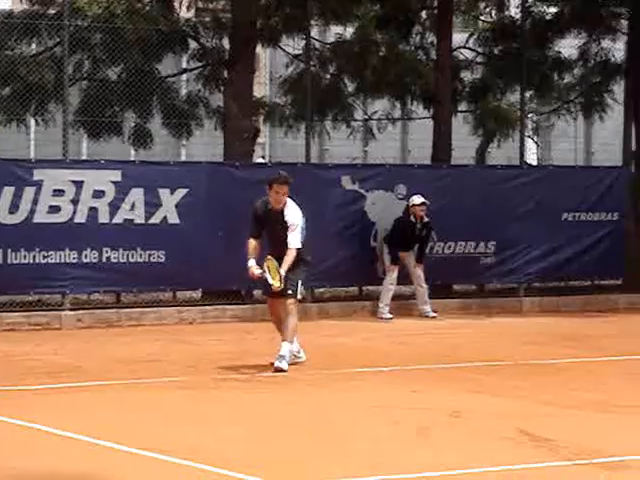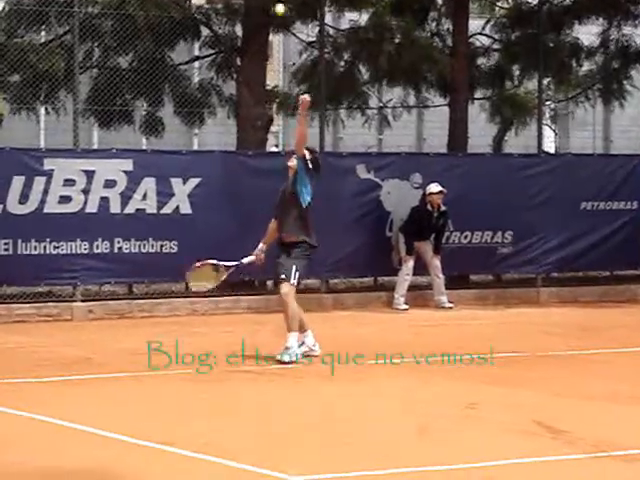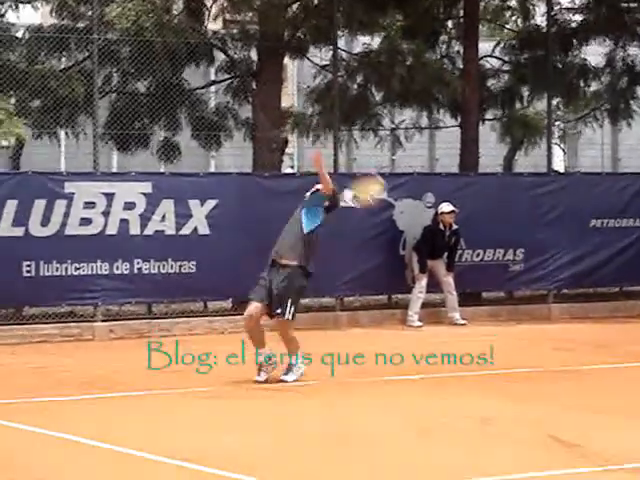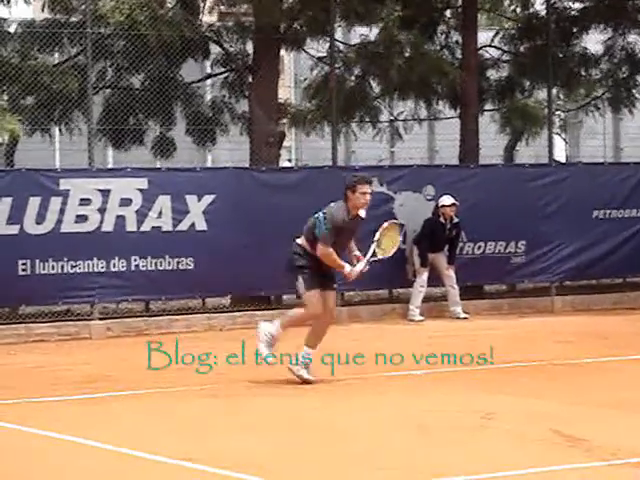
dt=0.7s
person 1, frame 1
left shoulder: (293, 212)
right shoulder: (260, 207)
left elbow: (293, 248)
right elbow: (254, 238)
left wrist: (283, 271)
right wrist: (252, 262)
left hip: (295, 263)
right hip: (276, 261)
left knee: (290, 303)
right knee: (273, 305)
left ankle: (284, 353)
right ankle: (295, 349)
person 1, frame 2
left shoulder: (304, 176)
right shoulder: (287, 187)
left elbow: (300, 149)
right elbow: (277, 221)
left wrist: (302, 112)
right wrist: (263, 246)
left hip: (299, 247)
right hip: (286, 247)
left knee: (287, 292)
right knee: (287, 295)
left ankle: (292, 345)
right ankle: (308, 342)
person 1, frame 3
left shoulder: (319, 201)
right shoulder: (309, 200)
left elbow: (328, 187)
left wrist: (319, 166)
left hip: (292, 272)
right hip: (273, 270)
left knee: (282, 327)
right knee: (251, 316)
left ankle: (296, 363)
right ankle: (265, 359)
person 1, frame 4
left shoulder: (359, 213)
right shoulder: (336, 215)
right elbow: (323, 251)
left wrist: (355, 253)
right wrist: (345, 268)
left hip: (325, 263)
right hip: (305, 258)
left knee: (329, 314)
right knee: (315, 311)
left ankle: (302, 360)
right ankle: (270, 330)
person 2, frame 1
left shoulder: (427, 224)
right shoulder: (402, 222)
left elbow: (423, 243)
right elbow: (393, 242)
left wrist: (420, 261)
right wrist: (394, 262)
left hip: (409, 251)
right hip: (391, 249)
left knee: (419, 276)
right knee: (391, 277)
left ankle: (426, 309)
right ankle: (382, 311)
person 2, frame 2
left shoulder: (443, 213)
right shoulder: (418, 210)
left elbow: (440, 233)
right elbow: (409, 232)
left wrist: (437, 251)
right wrist: (409, 252)
left hip: (425, 240)
right hip: (407, 239)
left knee: (436, 266)
right knee: (407, 267)
left ankle: (442, 300)
right ankle: (398, 301)
person 2, frame 3
left shoulder: (455, 231)
right shoulder: (430, 230)
left elbow: (452, 251)
right elbow: (422, 251)
left wrist: (450, 269)
right wrist: (422, 271)
left hip: (438, 259)
right hip: (420, 257)
left knee: (449, 284)
right knee: (420, 285)
left ankle: (455, 317)
right ankle: (412, 318)
person 2, frame 4
left shoulder: (456, 224)
right shoulder: (431, 222)
left elbow: (453, 245)
right elbow: (423, 244)
left wrist: (451, 263)
right wrist: (424, 264)
left hip: (439, 252)
right hip: (421, 251)
left knee: (451, 277)
right knee: (422, 279)
left ankle: (457, 311)
right ankle: (413, 313)
